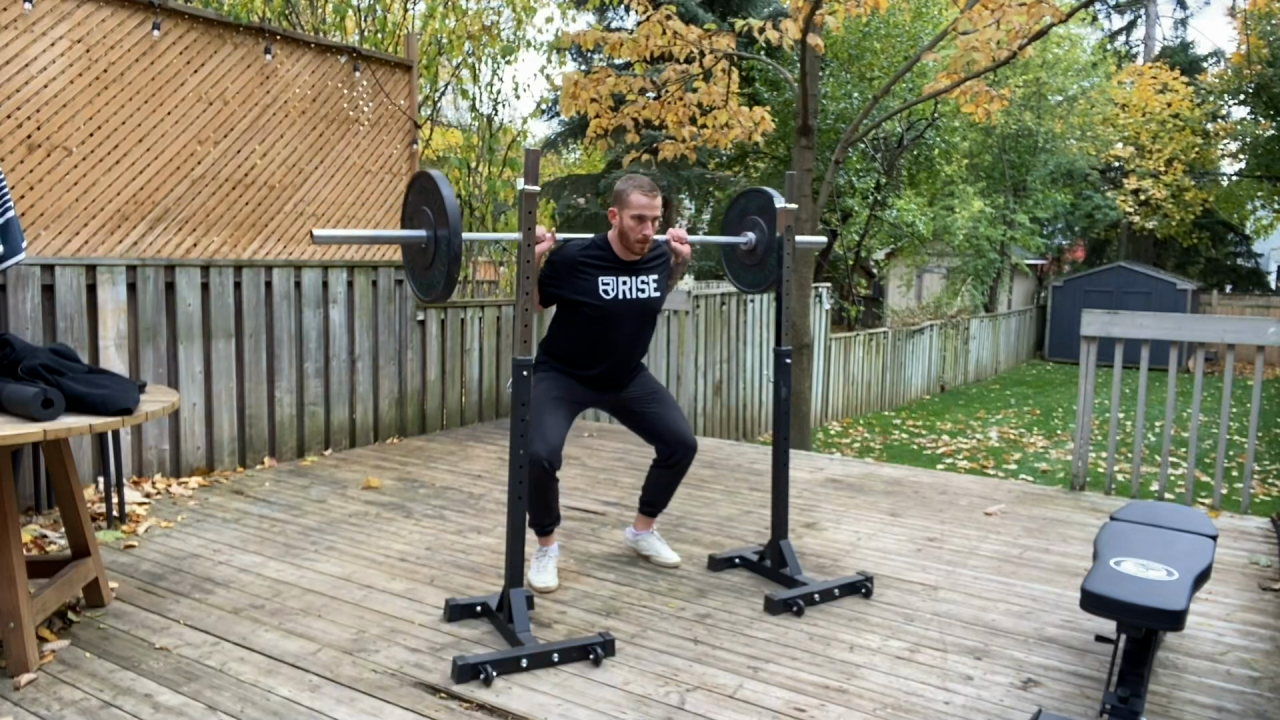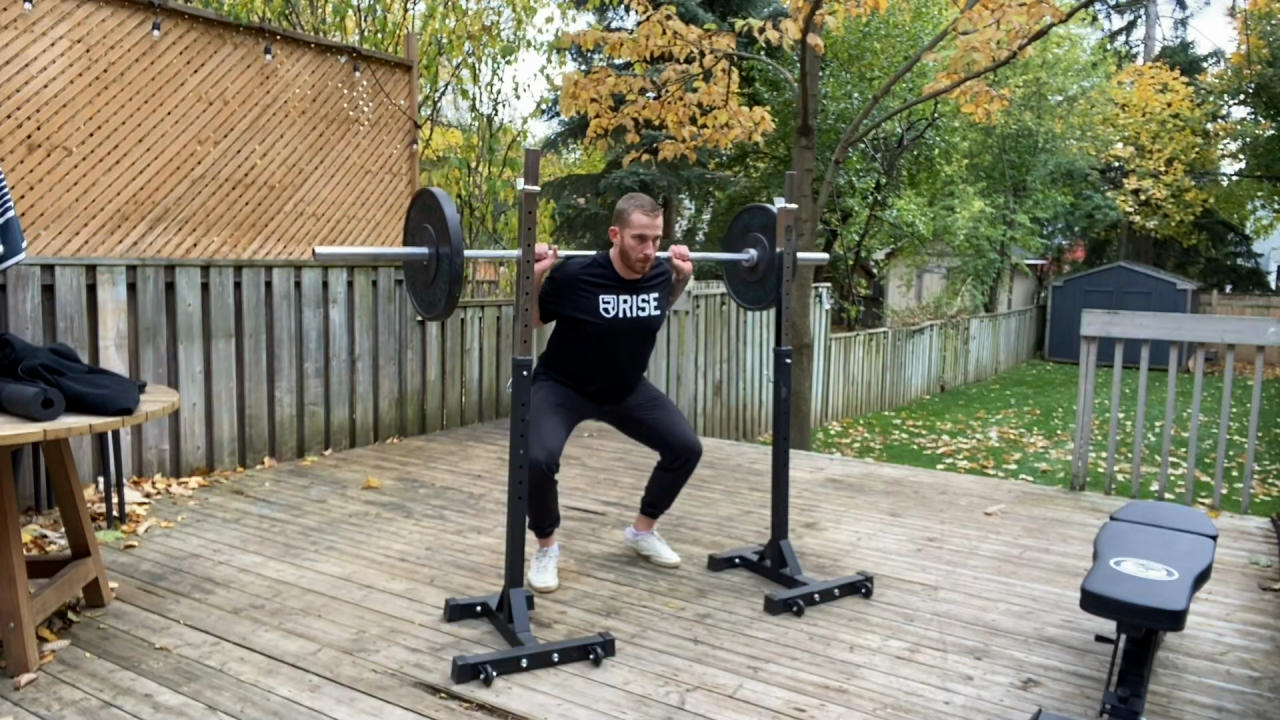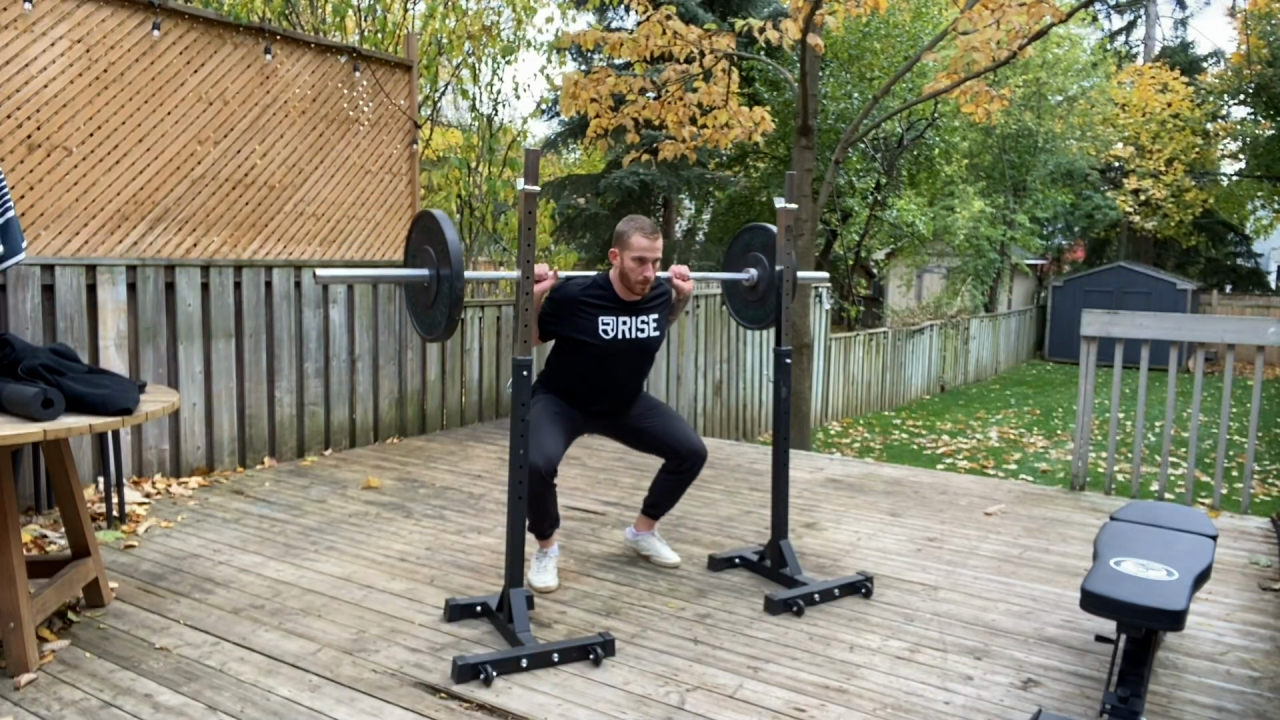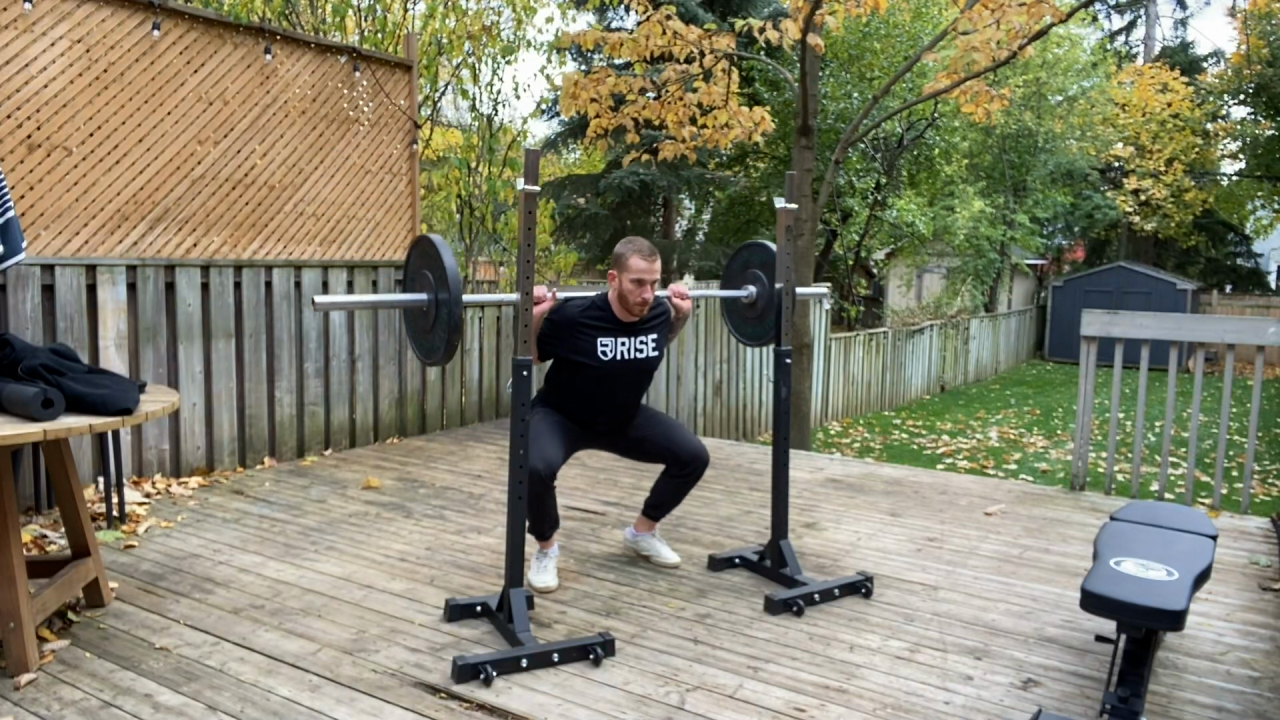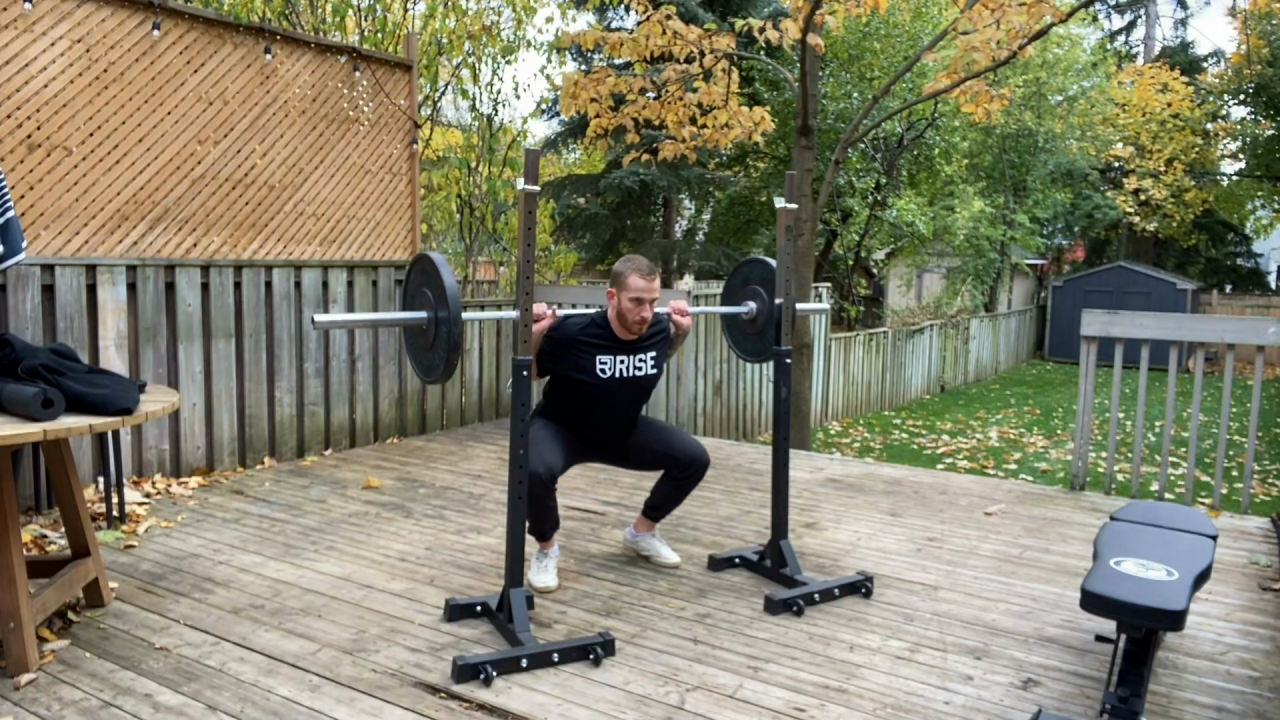
dt=0.3s
person 1, frame 1
left shoulder: (658, 256)
right shoulder: (574, 258)
right elbow: (529, 304)
left wrist: (681, 261)
right wrist: (533, 260)
left hip: (627, 376)
right hip: (564, 374)
left knee: (681, 443)
right knee: (541, 454)
left ankle: (642, 530)
right ankle: (546, 547)
person 1, frame 2
left shoulder: (660, 273)
right shoulder: (576, 275)
right elbow: (529, 319)
left wrist: (682, 277)
right wrist: (534, 276)
left hip: (627, 387)
right hip: (563, 385)
left knee: (686, 447)
right knee: (539, 458)
left ankle: (642, 530)
right ankle: (546, 548)
person 1, frame 3
left shoulder: (659, 294)
right shoulder: (575, 296)
right elbow: (528, 338)
left wrist: (683, 296)
right wrist: (536, 296)
left hip: (626, 402)
right hip: (562, 401)
left knee: (691, 451)
right knee: (538, 463)
left ankle: (642, 531)
right ankle: (546, 548)
person 1, frame 4
left shoulder: (658, 314)
right shoulder: (573, 316)
right elbow: (527, 357)
left wrist: (682, 314)
right wrist: (534, 318)
left hip: (625, 417)
right hip: (561, 415)
left knee: (693, 455)
right knee: (537, 467)
left ankle: (642, 531)
right ankle: (546, 549)
person 1, frame 5
left shoulder: (657, 329)
right shoulder: (573, 334)
left wrist: (682, 330)
right wrist: (534, 335)
left hip: (624, 430)
right hip: (561, 429)
left knee: (693, 458)
right knee: (537, 470)
left ankle: (641, 532)
right ankle: (546, 549)
